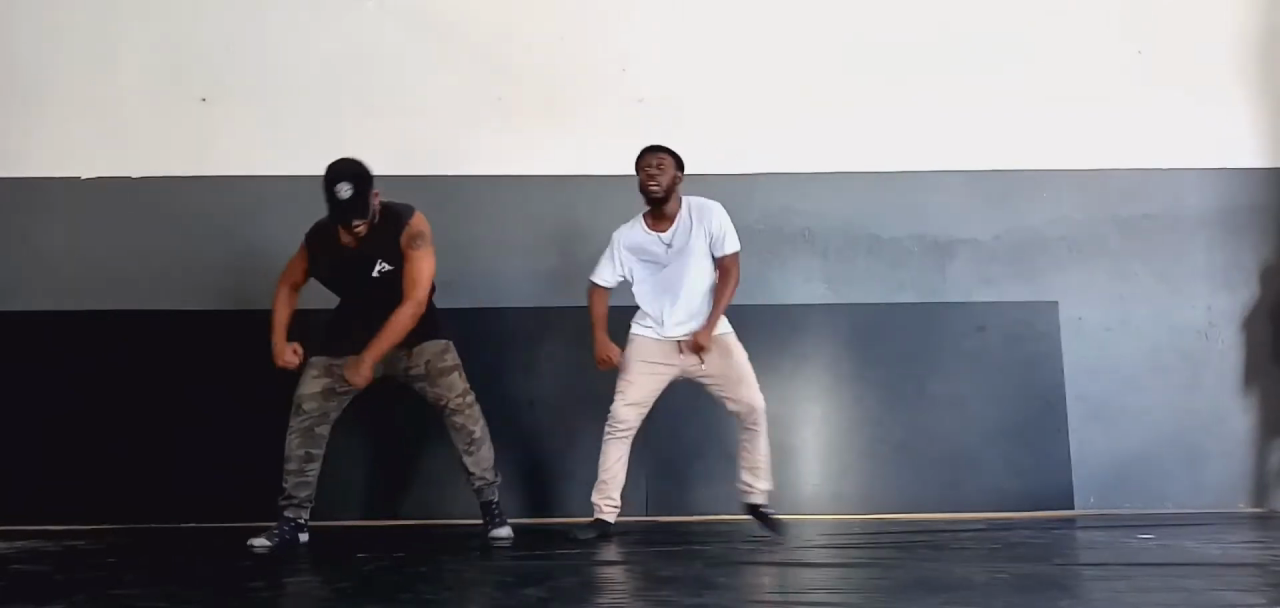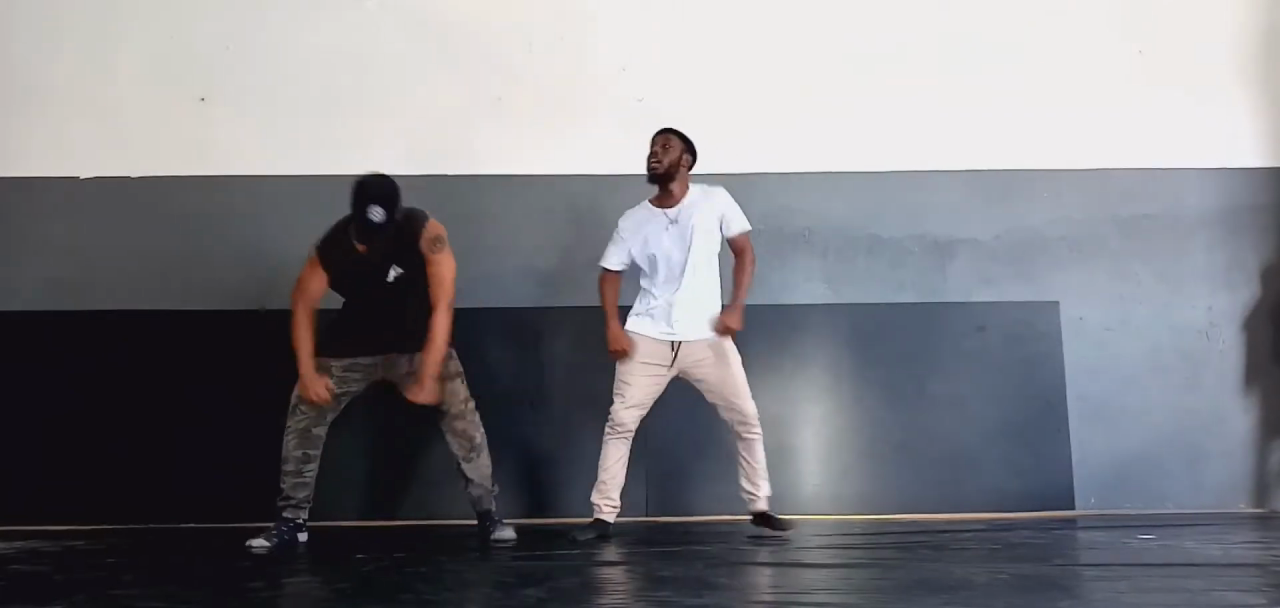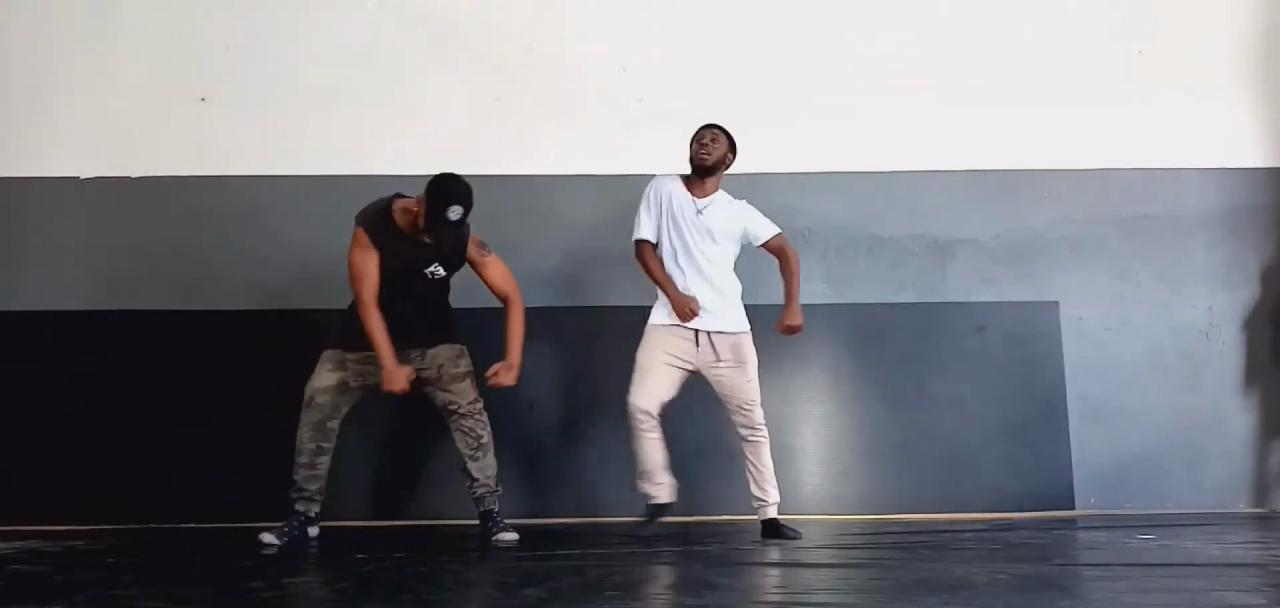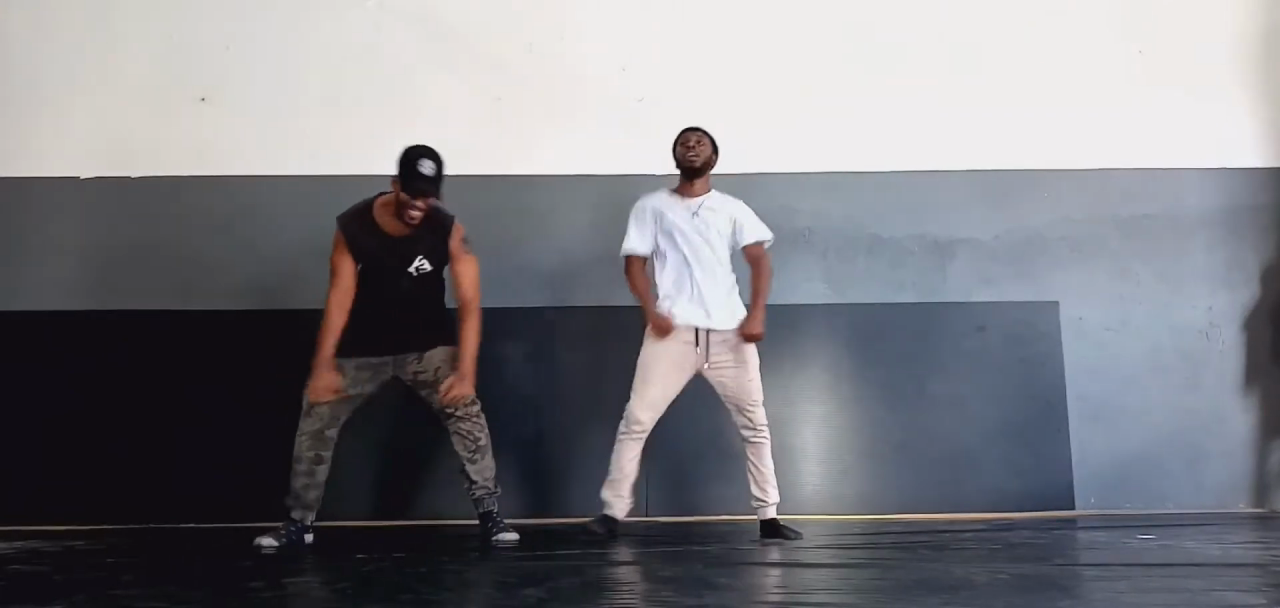
dt=0.3s
person 1, frame 1
left shoulder: (708, 213)
right shoulder: (627, 237)
left elbow: (730, 270)
right elbow: (599, 286)
left wrist: (709, 324)
right wrist: (601, 339)
left hip: (711, 337)
right hip: (653, 339)
left knee: (753, 409)
right knee: (620, 420)
left ankle: (755, 499)
right ankle: (604, 514)
person 1, frame 2
left shoulder: (715, 201)
right shoulder: (634, 220)
left elbow: (745, 253)
right elbow: (609, 271)
left wrist: (734, 309)
right wrist: (613, 326)
left hip: (707, 337)
right hip: (649, 336)
left knee: (745, 417)
right knee: (621, 421)
left ankle: (759, 506)
right ankle: (604, 515)
person 1, frame 3
left shoulder: (738, 211)
right shoulder: (662, 189)
left elbow: (784, 250)
right elbow: (644, 245)
left wrist: (792, 305)
right wrist: (672, 292)
left hip: (727, 331)
right hip: (669, 327)
left knee: (751, 422)
right knee: (641, 406)
left ankle: (768, 515)
right ankle: (659, 498)
person 1, frame 4
left shoulder: (731, 207)
right shoulder: (651, 206)
left elbow: (759, 260)
right elbow: (634, 261)
left wrist: (756, 313)
right wrist: (651, 311)
left hip: (726, 331)
right hip: (671, 330)
left knee: (754, 423)
right knee: (636, 418)
left ankle: (767, 515)
right ankle: (614, 510)
person 2, frame 1
left shoulder: (408, 226)
right shoulder: (319, 238)
left elbow: (416, 300)
right elbow: (288, 287)
left wrist: (370, 358)
right wrist: (278, 340)
left hip: (414, 335)
right hip: (350, 334)
left knee: (460, 405)
right knee: (306, 415)
left ankle: (491, 507)
right ankle: (293, 520)
person 2, frame 2
left shoulder: (424, 230)
right shoulder: (333, 245)
left elbow: (442, 307)
right elbow: (303, 307)
left wrist: (429, 376)
right wrist: (307, 375)
left hip: (417, 340)
right hip: (352, 341)
left knee: (461, 413)
right knee: (304, 413)
left ankle: (487, 513)
right ankle: (292, 521)
person 2, frame 3
left shoulder: (462, 238)
right shoulder: (373, 223)
left elbow: (512, 297)
right elbow: (367, 301)
left wrist: (513, 360)
right wrist: (388, 365)
left hip: (432, 337)
right hip: (369, 337)
left knee: (470, 412)
right knee: (319, 405)
left ankle: (490, 514)
right ankle: (303, 515)
person 2, frame 4
left shoulder: (447, 230)
right shoulder: (354, 224)
left elbow: (470, 304)
right elbow: (340, 296)
left wrist: (464, 372)
right wrist: (323, 365)
left hip: (428, 342)
right hip: (365, 341)
left knee: (467, 413)
right knee: (316, 416)
left ankle: (489, 514)
right ankle: (299, 523)
